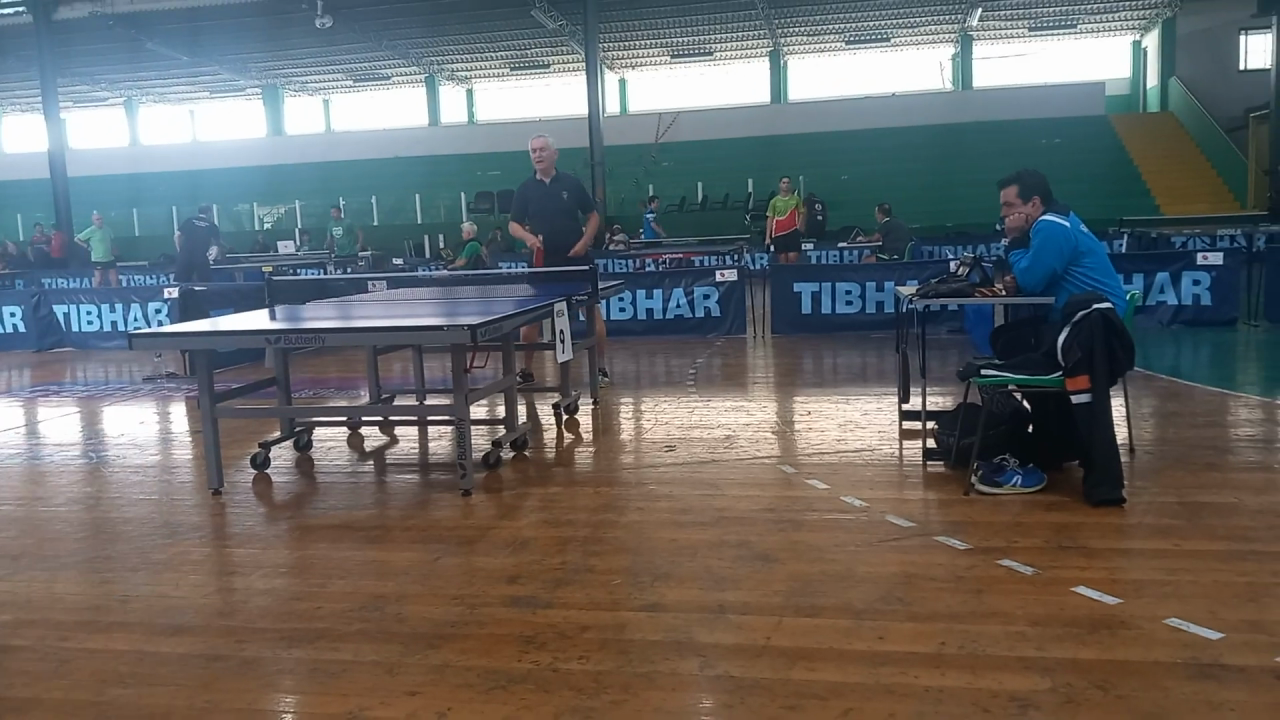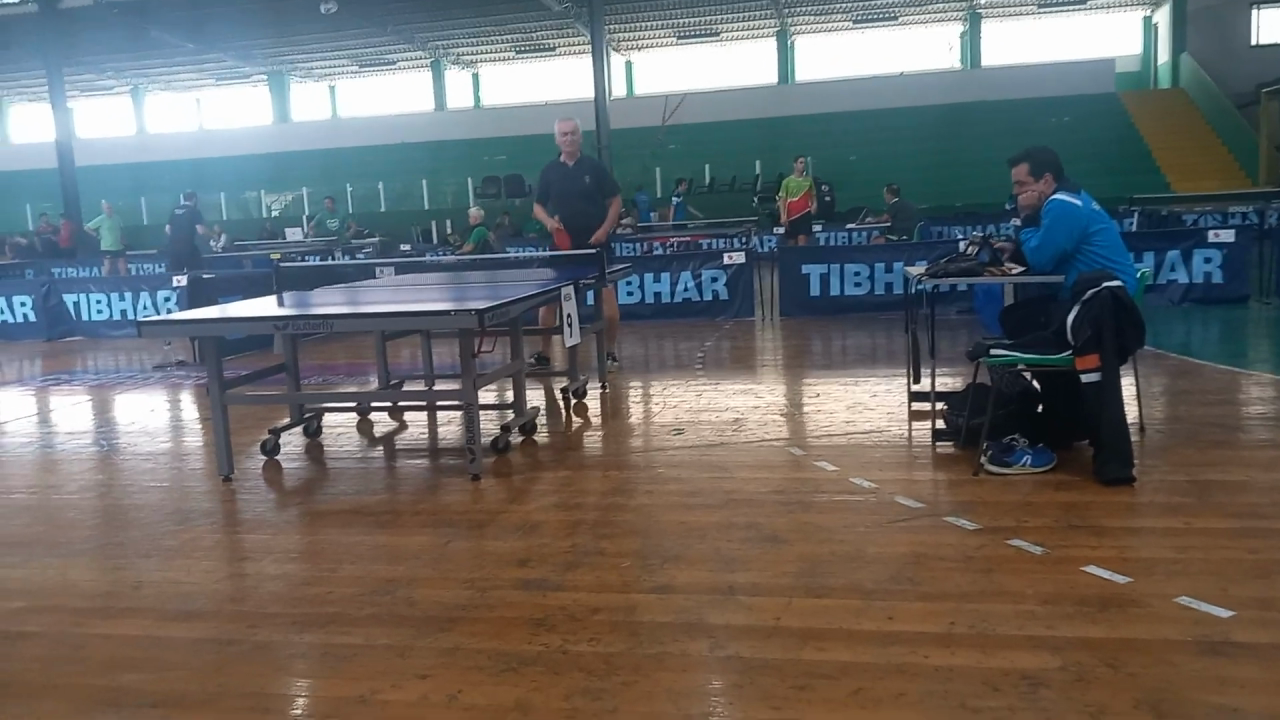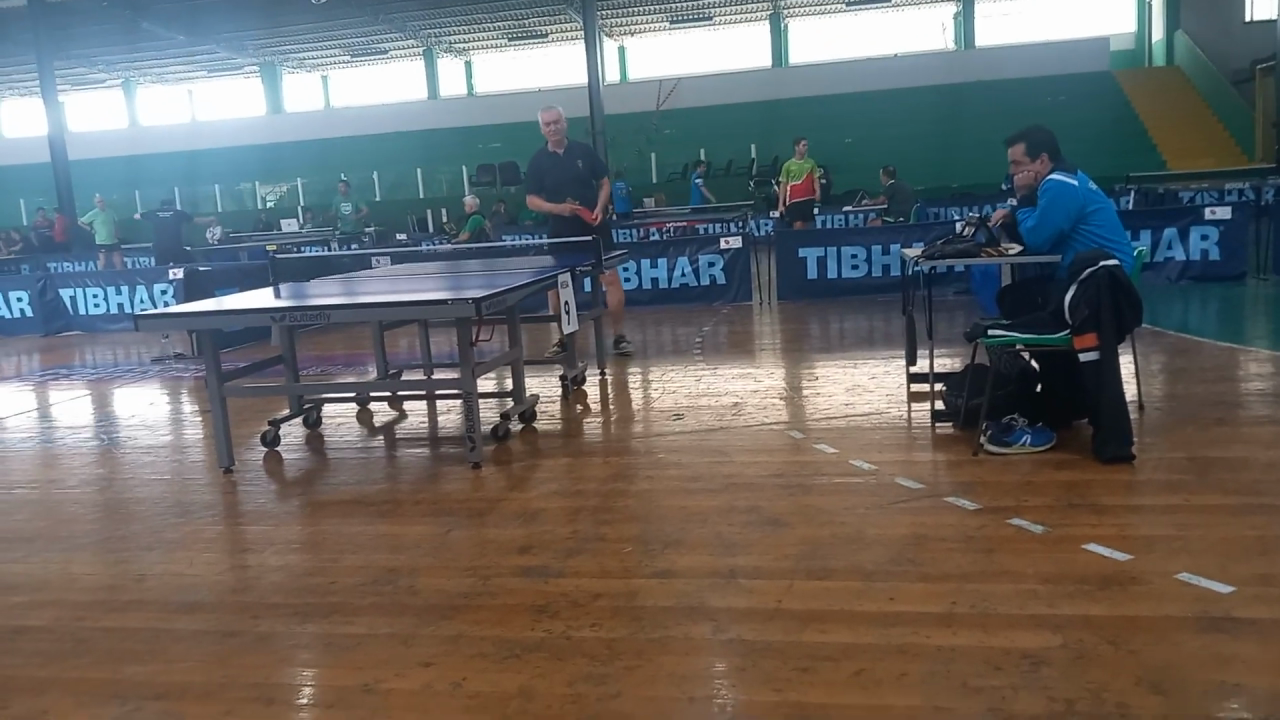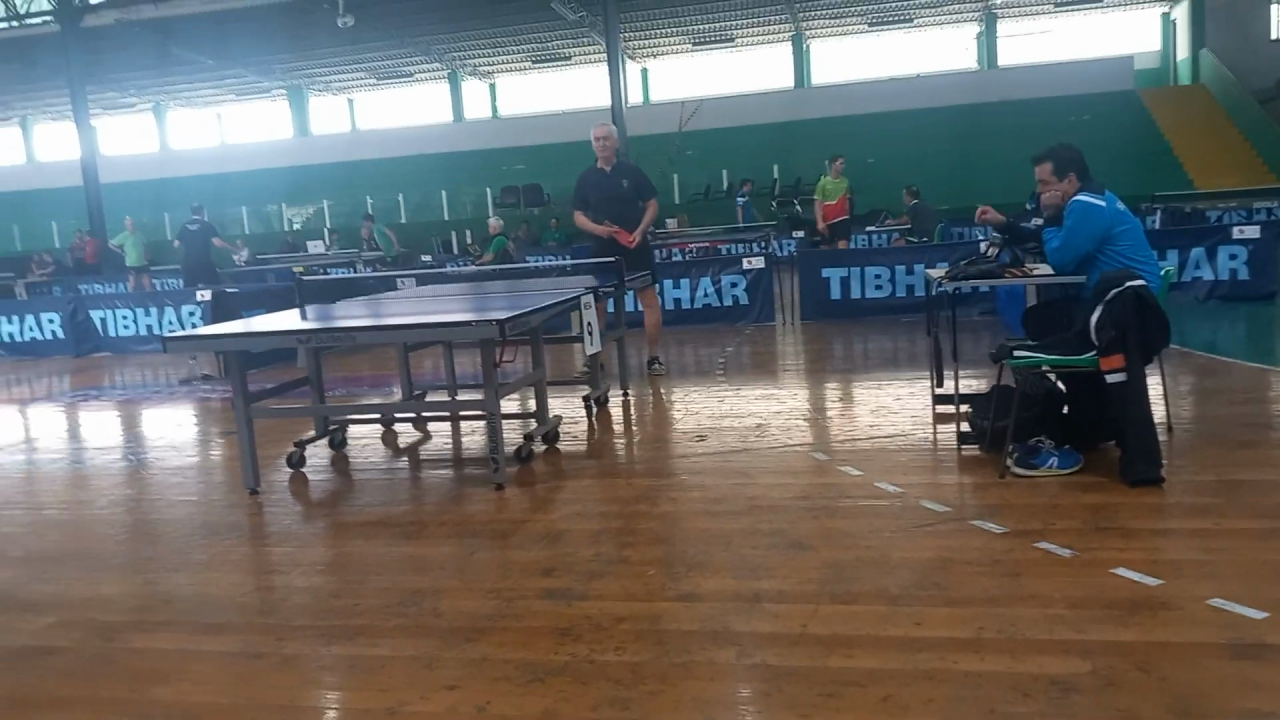
dt=0.5s
person 1, frame 1
left shoulder: (1051, 227)
right shoulder: (1054, 223)
left elbow: (1031, 281)
right elbow: (1035, 279)
left wrist: (1016, 240)
right wrist: (1016, 282)
left knee: (1011, 345)
right knee: (1006, 338)
person 1, frame 2
left shoulder: (1062, 207)
right shoulder: (1067, 201)
left elbow: (1040, 260)
right elbow: (1045, 257)
left wrist: (1028, 219)
right wrist: (1016, 251)
left hip: (1104, 303)
left knee: (1019, 322)
right knee: (1016, 316)
person 1, frame 3
left shoulder: (1058, 185)
right shoulder: (1064, 180)
left elbow: (1036, 241)
right elbow: (1038, 234)
left wrist: (1025, 197)
right wrist: (1013, 217)
left knee: (1015, 302)
right knee: (1017, 298)
right ankle: (1066, 402)
person 1, frame 4
left shoulder: (1087, 206)
right shoulder: (1089, 201)
left elbow: (1061, 260)
right elbow: (1050, 245)
left wrist: (1050, 217)
right wrist: (1004, 223)
left knee: (1041, 324)
right knee: (1041, 318)
right ankle: (1092, 425)
person 2, frame 1
left shoulder: (572, 184)
right shoulder: (525, 189)
left elbow: (593, 216)
right elbow: (513, 225)
left wrist: (584, 242)
right wrist: (528, 238)
left hip: (575, 260)
right hip: (542, 263)
left knee: (592, 312)
left ankle: (601, 368)
right ankle: (527, 371)
person 2, frame 2
left shoulder: (595, 167)
right shoulder: (549, 171)
left elbow: (615, 202)
right elbow: (538, 206)
left wrist: (605, 230)
right wrist: (548, 222)
left hip: (594, 244)
left knee: (606, 296)
left ankle: (610, 352)
right ankle: (544, 353)
person 2, frame 3
left shoulder: (584, 151)
right shoulder: (537, 161)
left elbow: (604, 183)
right elbow: (532, 201)
left wrist: (600, 208)
right wrist: (559, 208)
left hip: (594, 228)
right hip: (561, 231)
left knee: (611, 278)
left ankle: (620, 336)
right ankle: (563, 339)
person 2, frame 4
left shoulder: (632, 172)
right shoulder: (586, 178)
left elbow: (652, 205)
right elbow: (578, 216)
left wrist: (641, 231)
right wrist: (598, 229)
left hip: (635, 248)
right hip: (603, 251)
left knee: (649, 299)
right knee: (596, 304)
left ankle: (654, 358)
